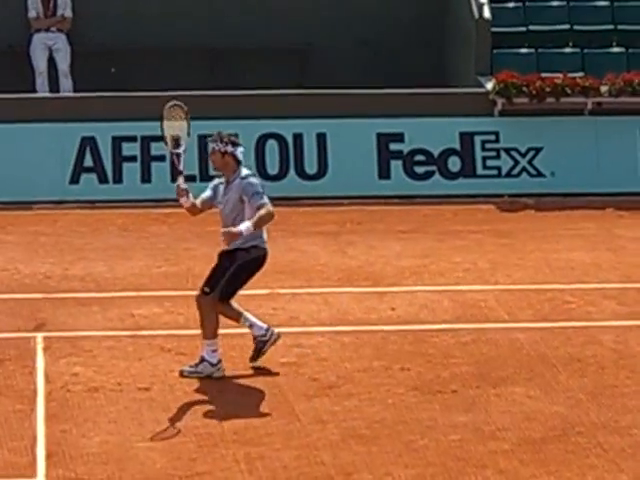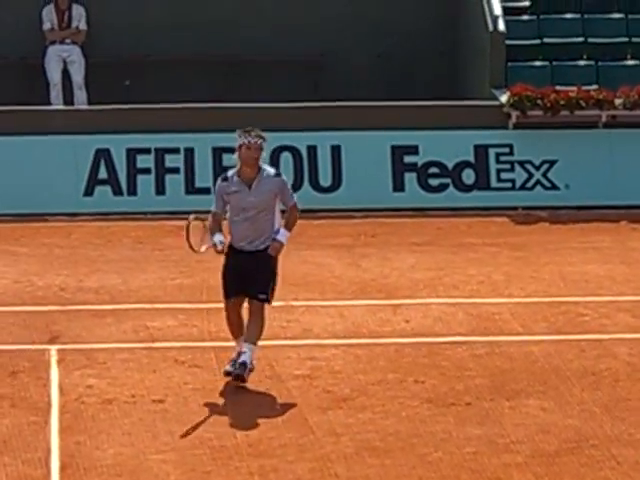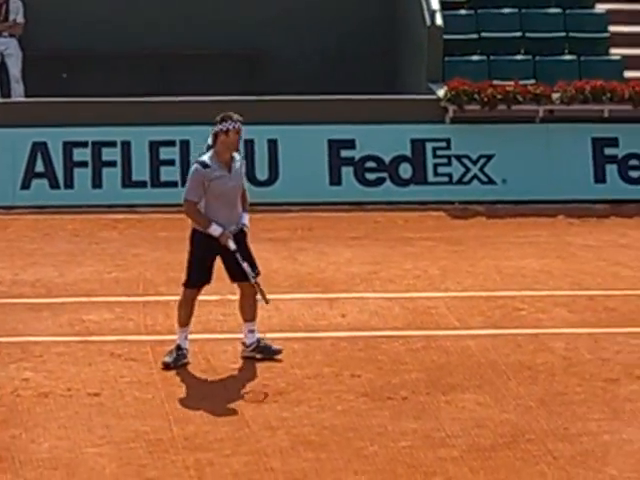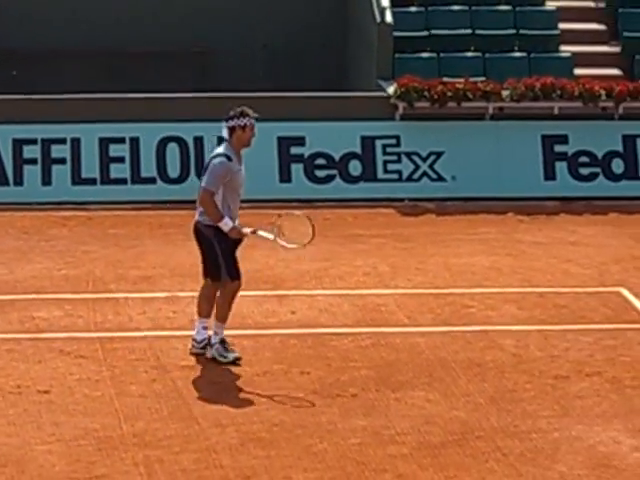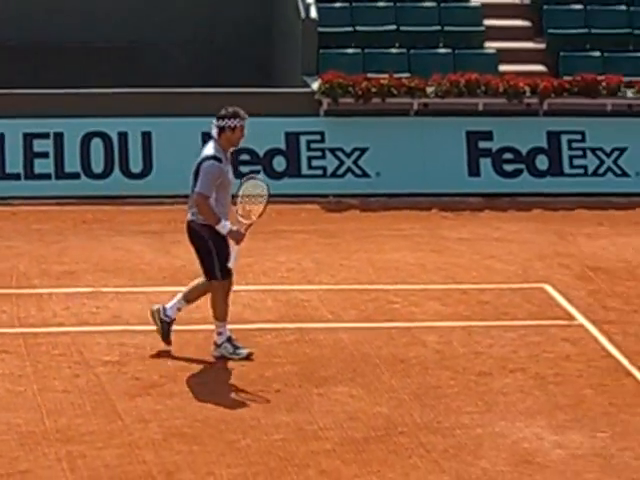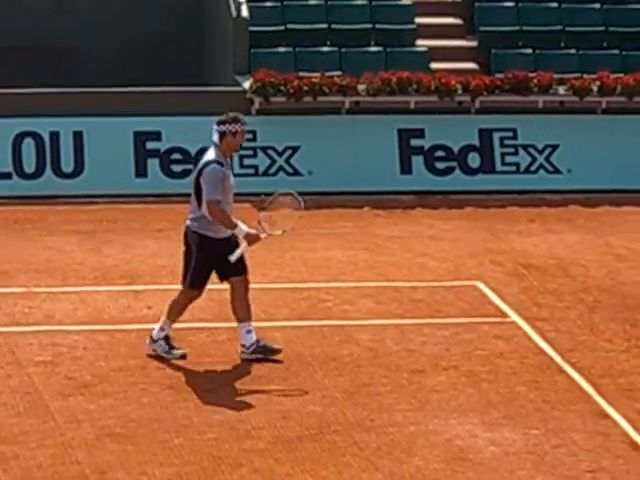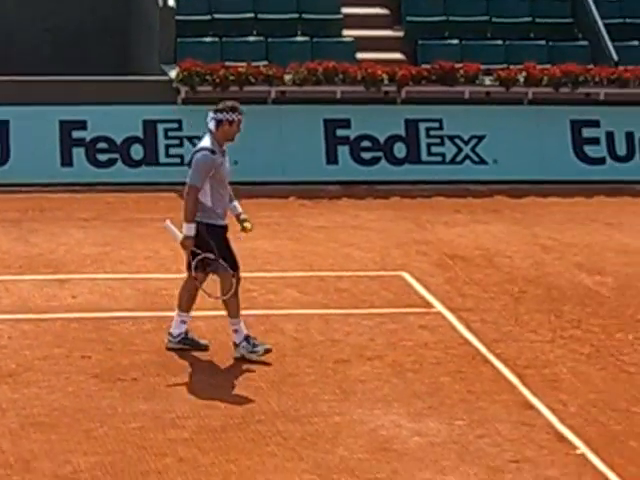
dt=0.4s
person 1, frame 1
left shoulder: (247, 182)
right shoulder: (219, 184)
left elbow: (268, 212)
right elbow: (197, 208)
left wrist: (243, 229)
right wrist: (185, 198)
left hip: (248, 252)
right hip: (236, 252)
left knee: (206, 300)
right knee: (213, 301)
left ankle: (211, 362)
right ankle: (262, 332)
person 1, frame 2
left shoulder: (276, 179)
right shoulder: (225, 183)
left elbow: (293, 210)
right elbow: (217, 216)
left wrist: (281, 239)
right wrist: (217, 237)
left hip: (264, 251)
right hip: (236, 250)
left knee: (256, 307)
right knee: (232, 306)
left ankle: (245, 362)
right ankle: (242, 354)
person 1, frame 3
left shoulder: (239, 163)
right shoulder: (202, 168)
right elbow: (189, 208)
left wrist: (244, 219)
right wrist: (217, 231)
left hip: (234, 234)
right hip: (205, 236)
left knee: (249, 287)
right knee: (190, 292)
left ankle: (251, 342)
right ankle: (181, 347)
person 1, frame 4
left shoulder: (235, 157)
right shoulder: (222, 161)
right elbow: (205, 199)
left wrist: (233, 226)
right wrist: (229, 226)
left hip: (222, 229)
right hip: (211, 229)
left knee: (212, 283)
right knee: (231, 283)
left ankle: (201, 338)
right ankle: (216, 341)
person 1, frame 5
left shoulder: (221, 154)
right shoulder: (213, 162)
right elbow: (200, 202)
left wrist: (224, 227)
right wrist: (228, 229)
left hip: (209, 228)
right hip: (206, 228)
left knee: (214, 282)
right knee: (222, 284)
left ankle: (167, 312)
right ankle: (222, 341)
person 1, frame 6
left shoulder: (222, 161)
right shoulder: (214, 167)
right elbow: (214, 210)
right wrist: (243, 231)
left hip: (221, 236)
right hip: (203, 237)
left knee: (240, 283)
right knee: (191, 291)
left ankle: (249, 344)
right ankle: (158, 338)
person 1, frame 7
left shoulder: (219, 149)
right shoulder: (206, 154)
right elbow: (190, 194)
left wrist: (238, 212)
right wrist: (188, 232)
left hip: (213, 225)
right hip: (206, 227)
left knee: (196, 278)
right knee: (230, 279)
left ankle: (177, 333)
right ankle: (240, 340)
